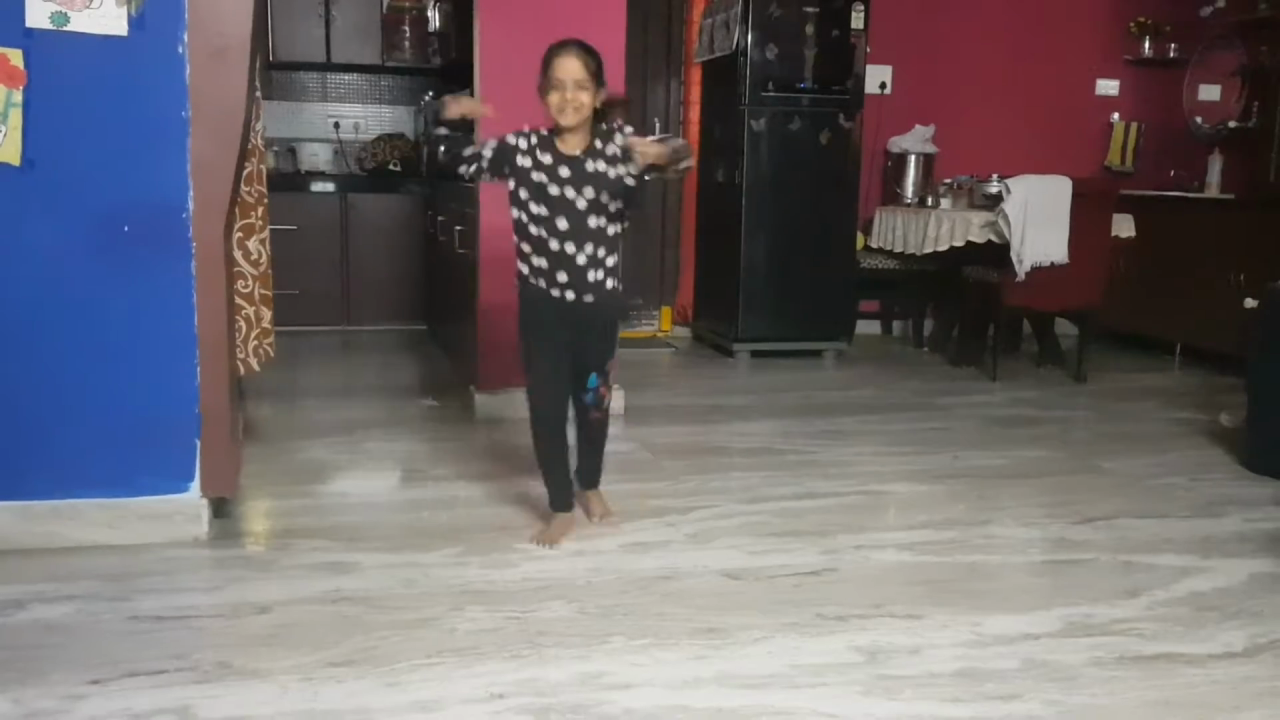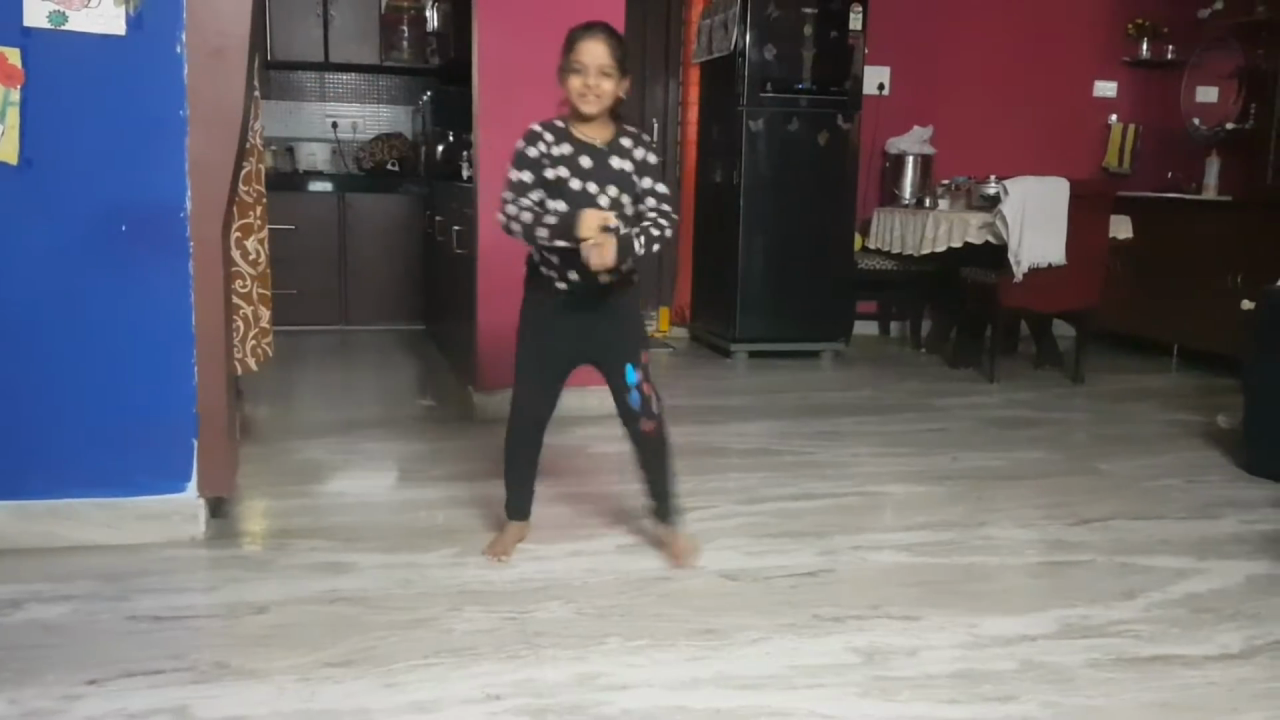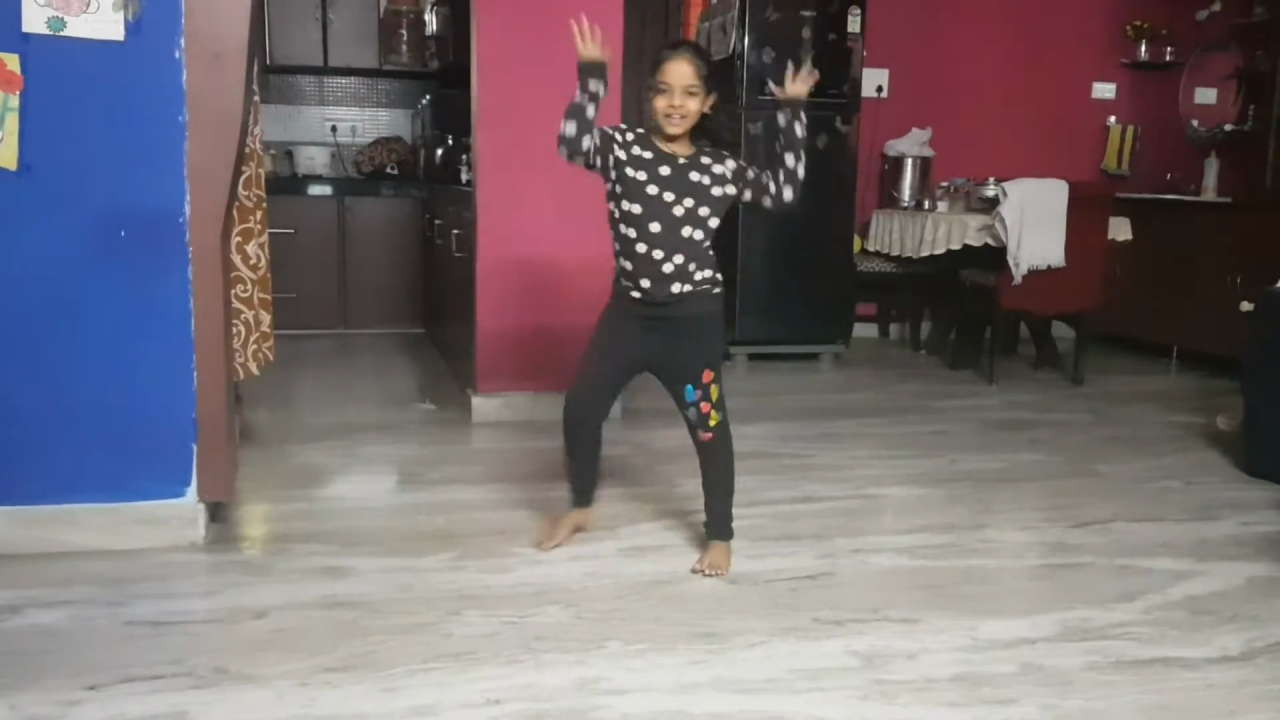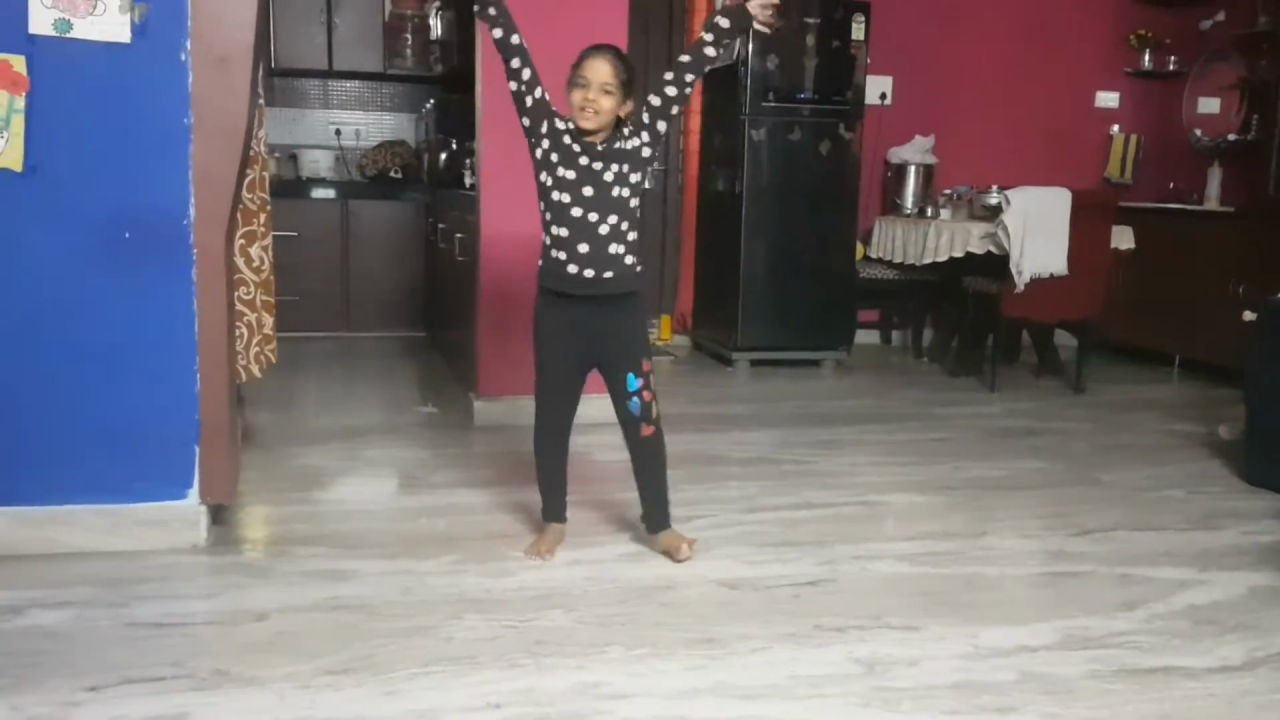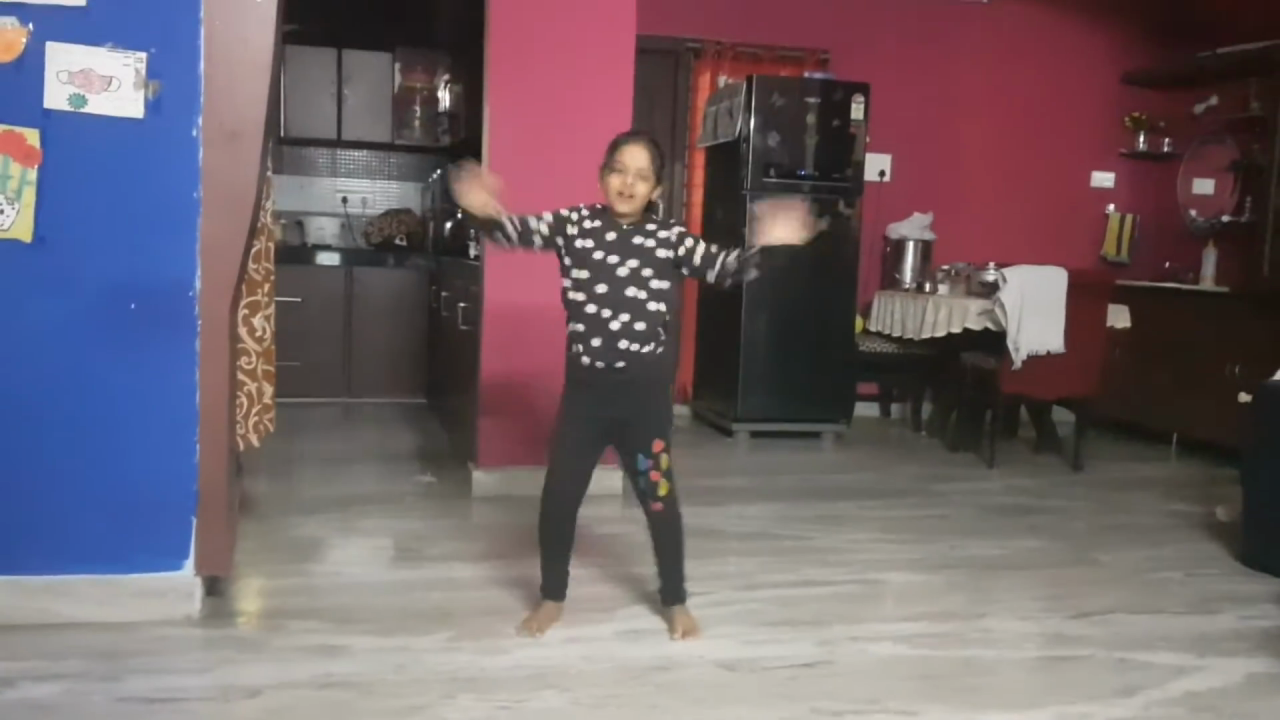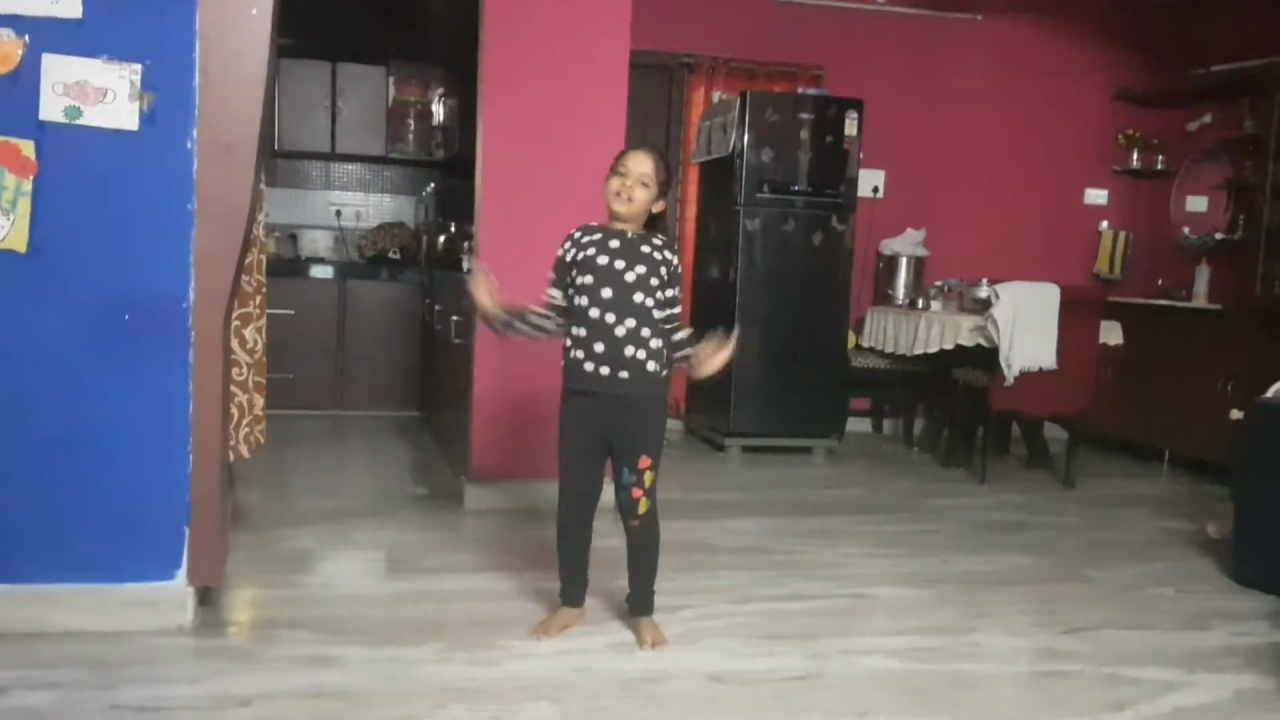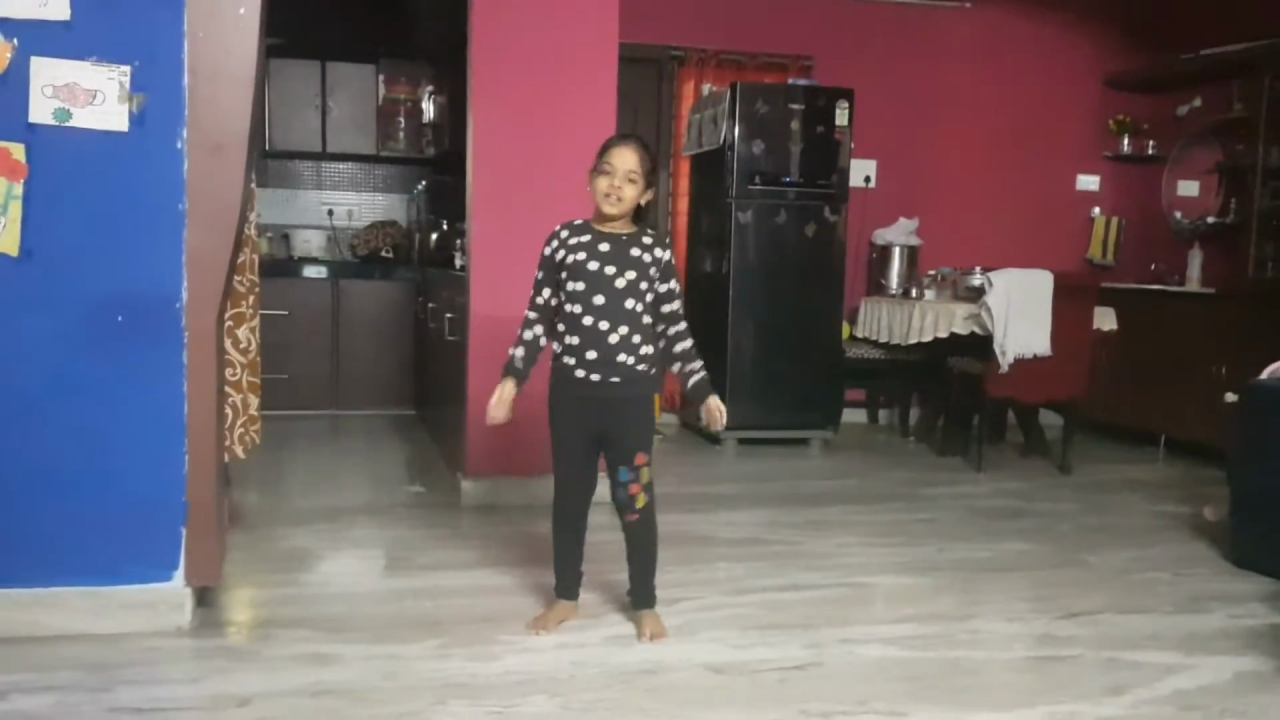
dt=0.7s
person 1, frame 1
left shoulder: (618, 144)
right shoulder: (522, 149)
left elbow: (677, 154)
right elbow: (458, 163)
left wrist: (659, 153)
right wrist: (450, 118)
left hip: (598, 304)
right hip: (542, 305)
left knee: (592, 401)
right knee: (547, 407)
left ankle: (590, 485)
right ankle: (561, 508)
person 1, frame 2
left shoulder: (635, 148)
right shoulder: (538, 141)
left elbow: (661, 221)
right elbow: (512, 215)
left wrist: (620, 246)
right wrist: (571, 225)
left hip: (611, 303)
right hip: (549, 301)
left knee: (643, 415)
right knee: (527, 415)
left ankle: (667, 519)
right ankle: (516, 519)
person 1, frame 3
left shoulder: (718, 167)
right shoulder: (620, 147)
left elbow: (781, 190)
right elbow: (572, 143)
left wrist: (791, 112)
right wrist: (592, 70)
left hip: (692, 317)
right hip: (629, 311)
left knee: (708, 425)
right knee: (581, 405)
left ankle: (719, 535)
right ankle: (580, 505)
person 1, frame 4
left shoulder: (640, 140)
right shoulder: (547, 134)
left elbow: (684, 74)
right elbow: (519, 63)
left hip: (620, 307)
right hip: (559, 305)
left knee: (642, 419)
right knee: (552, 417)
left ankle: (660, 524)
right ankle: (553, 521)
person 1, frame 5
left shoulder: (670, 239)
right shoulder: (572, 223)
left elbow: (727, 268)
right elbow: (510, 231)
left wrist: (763, 242)
right wrist: (482, 208)
left hip: (645, 388)
right hip: (587, 387)
left knee: (659, 496)
right knee: (559, 496)
left ankle: (674, 599)
right ankle: (552, 597)
person 1, frame 6
left shoulder: (663, 256)
right shoulder: (579, 242)
left elbow: (674, 329)
right elbow: (550, 317)
left wrist: (700, 356)
right wrist: (493, 312)
left hip: (641, 400)
right hip: (584, 396)
left knee: (638, 508)
right knee: (575, 503)
left ankle: (642, 611)
right ankle: (571, 602)
person 1, frame 7
left shoulder: (656, 251)
right shoulder: (563, 240)
left elbow: (675, 326)
right elbow: (538, 315)
left wrist: (703, 390)
right wrist: (512, 376)
left hip: (631, 396)
right hip: (572, 393)
left knee: (635, 502)
right knee: (570, 498)
left ankle: (644, 603)
right ankle: (566, 596)
